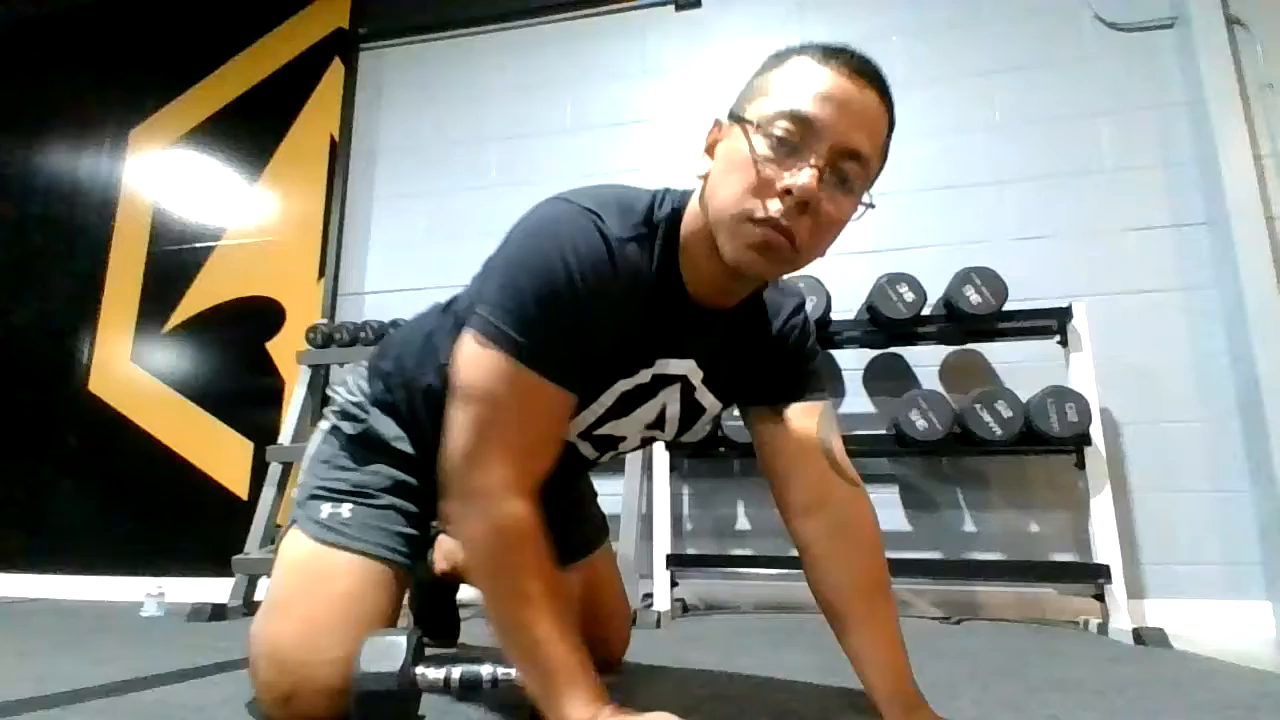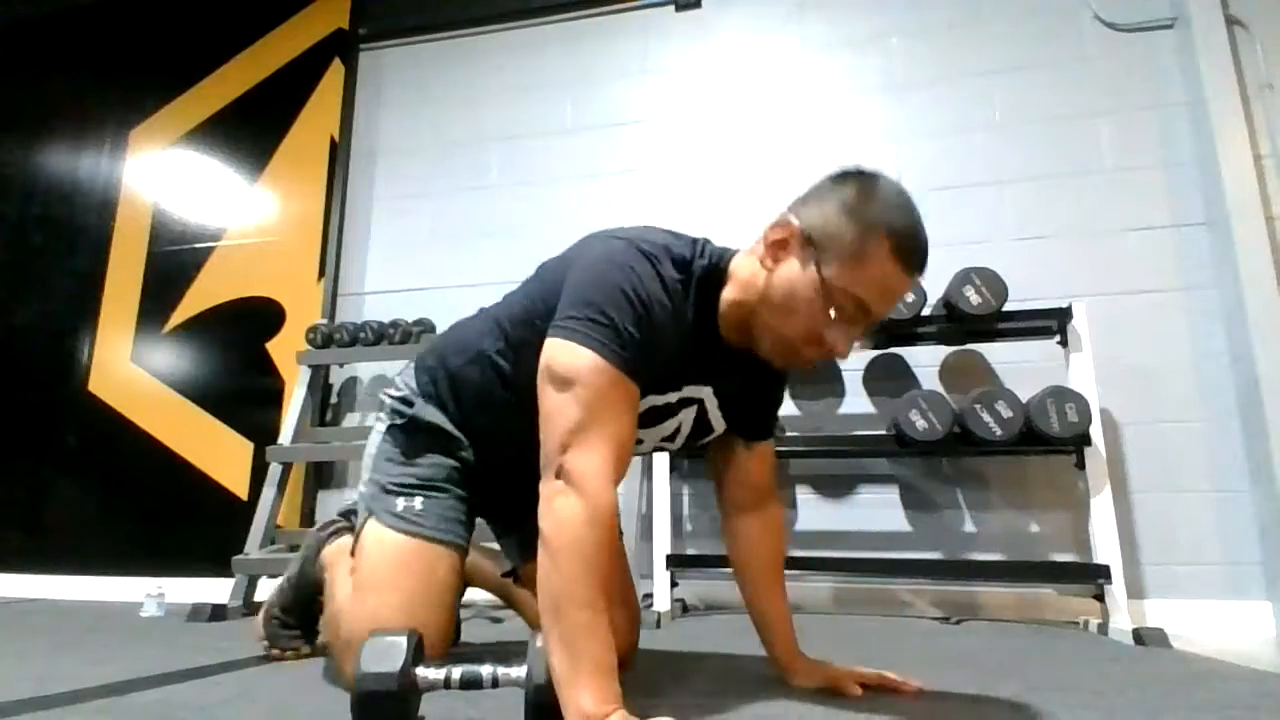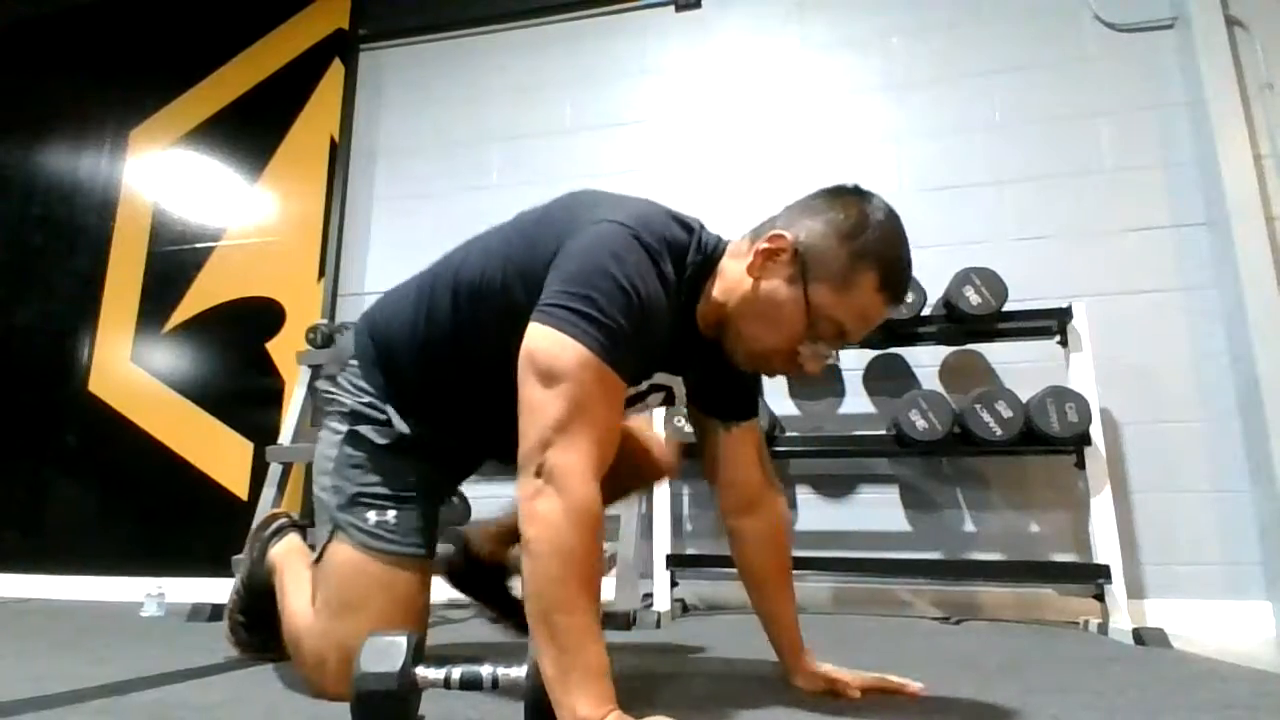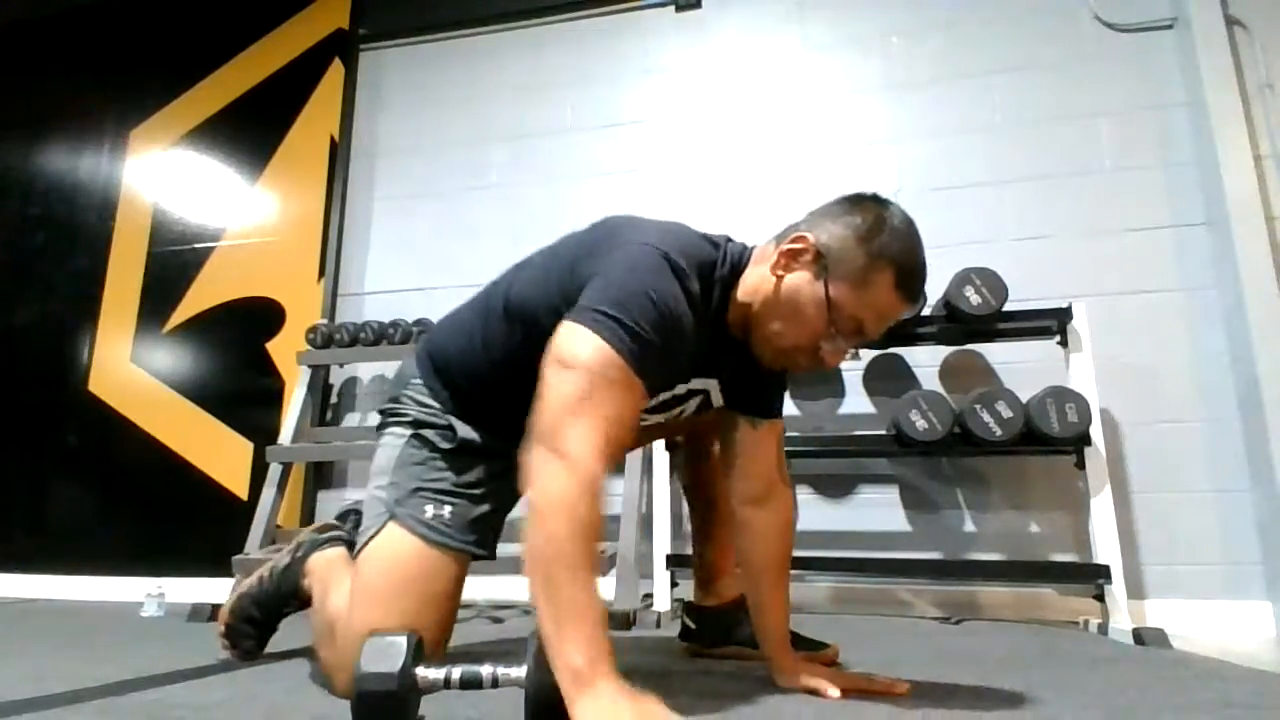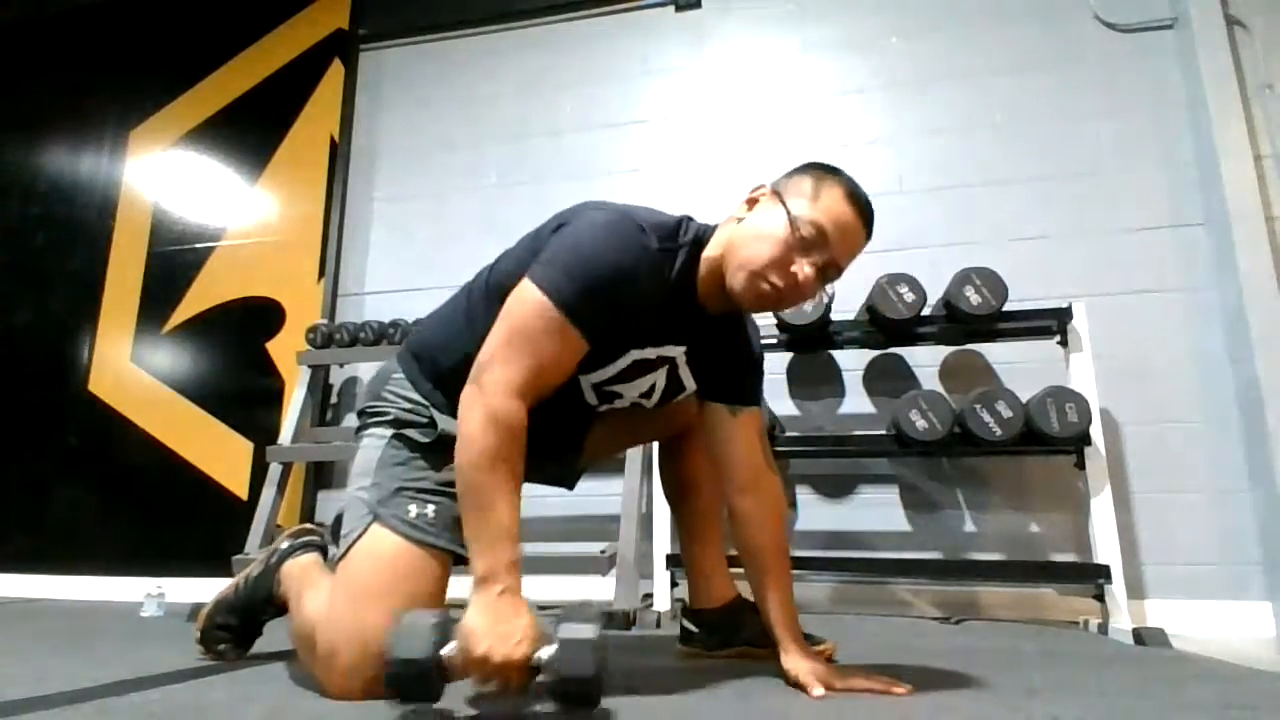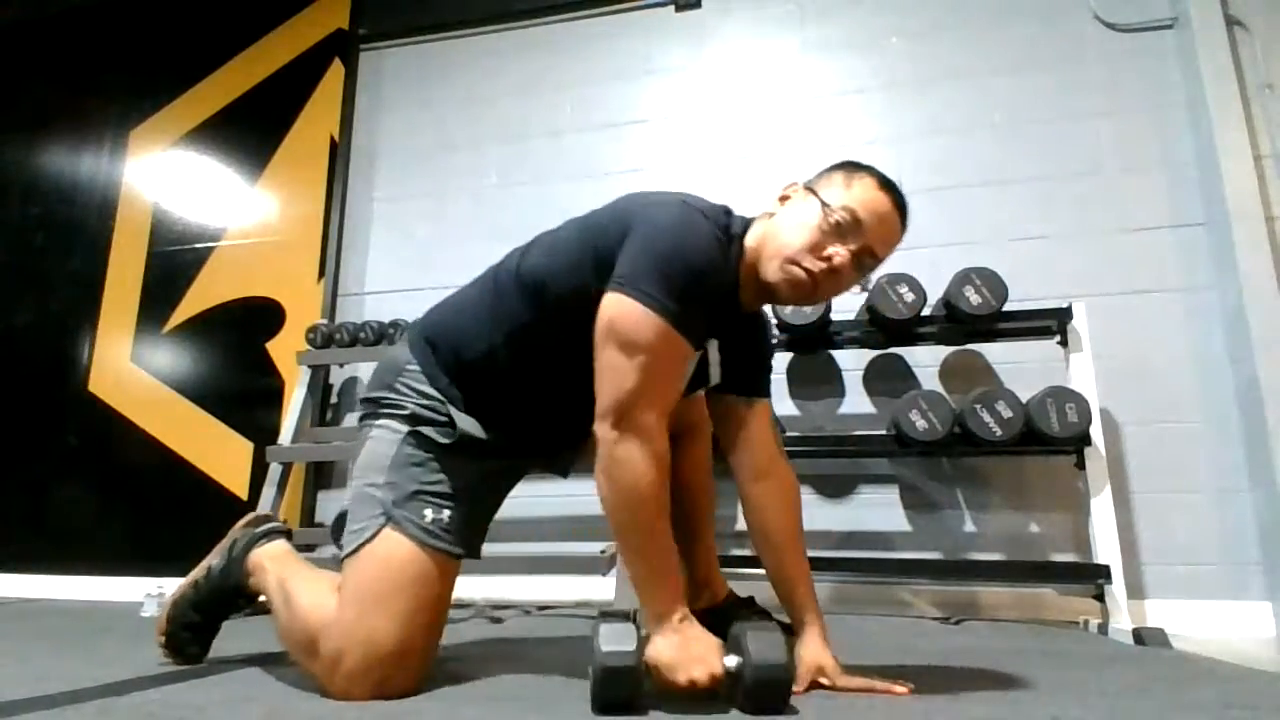
dt=0.5s
person 1, frame 1
left shoulder: (780, 331)
right shoulder: (576, 246)
left elbow: (824, 503)
right elbow: (484, 498)
left hip: (540, 465)
right hip: (393, 432)
left knee: (602, 649)
left ankle: (444, 560)
right ankle: (406, 560)
person 1, frame 2
left shoulder: (764, 361)
right shoulder: (635, 279)
left elbow: (751, 507)
right elbow: (578, 484)
left wrist: (792, 659)
left hip: (536, 460)
right hip: (438, 430)
left knee: (611, 646)
left ankle: (465, 571)
right ankle: (337, 556)
person 1, frame 3
left shoulder: (730, 328)
right shoulder: (625, 259)
left elbow: (750, 503)
right elbow: (556, 479)
left wrist: (799, 661)
left hip: (495, 403)
right hip: (394, 396)
left ankle: (483, 554)
right ankle: (285, 555)
person 1, frame 4
left shoulder: (760, 334)
right shoulder: (657, 279)
left elbow: (761, 496)
right elbow: (561, 461)
left wrist: (782, 659)
right hip: (451, 414)
left ankle: (715, 612)
right ankle: (319, 564)
person 1, frame 5
left shoulder: (727, 340)
right shoulder: (621, 246)
left elbow: (750, 482)
right elbow: (491, 398)
left wrist: (791, 641)
right wrist: (498, 590)
right hip: (433, 414)
right knee: (362, 666)
left ankle: (714, 614)
right ankle: (294, 570)
person 1, frame 6
left shoulder: (744, 329)
right shoulder: (684, 239)
left elbow: (763, 472)
right elbow: (624, 433)
left wrist: (812, 632)
right wrist: (666, 621)
left hip: (542, 421)
right hip: (441, 407)
right knee: (366, 670)
left ankle: (711, 605)
right ankle: (262, 558)
